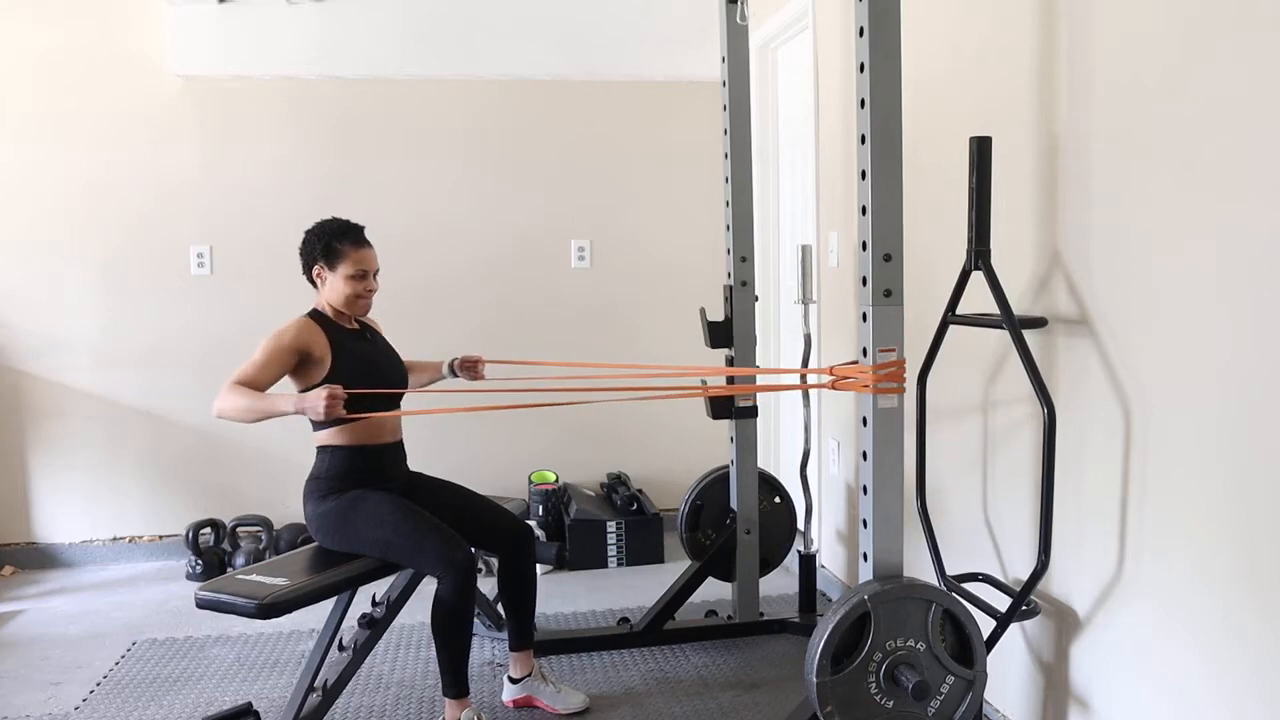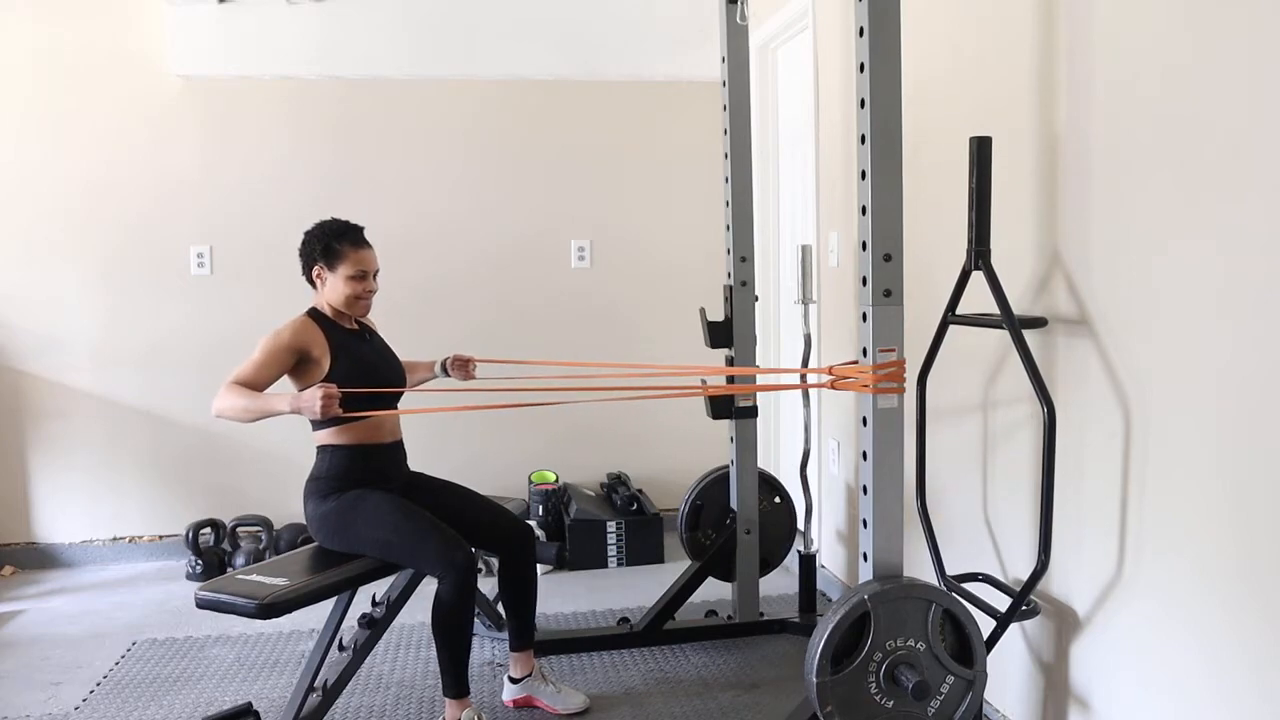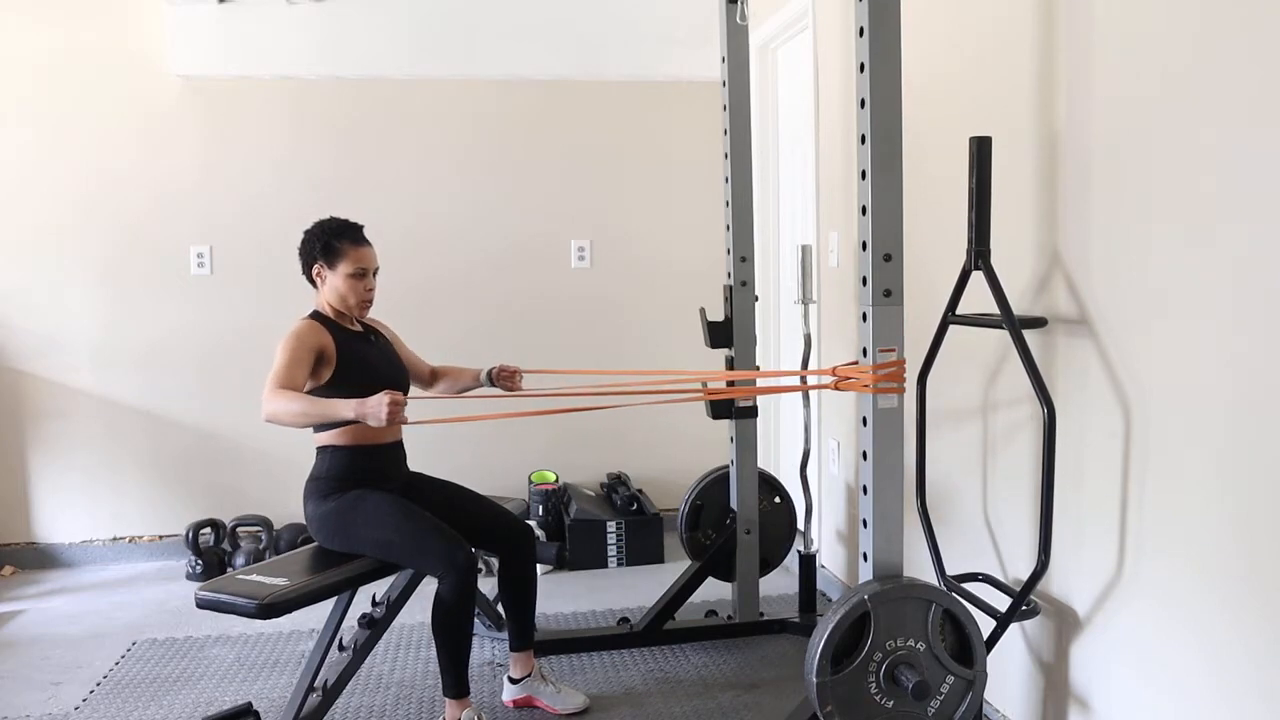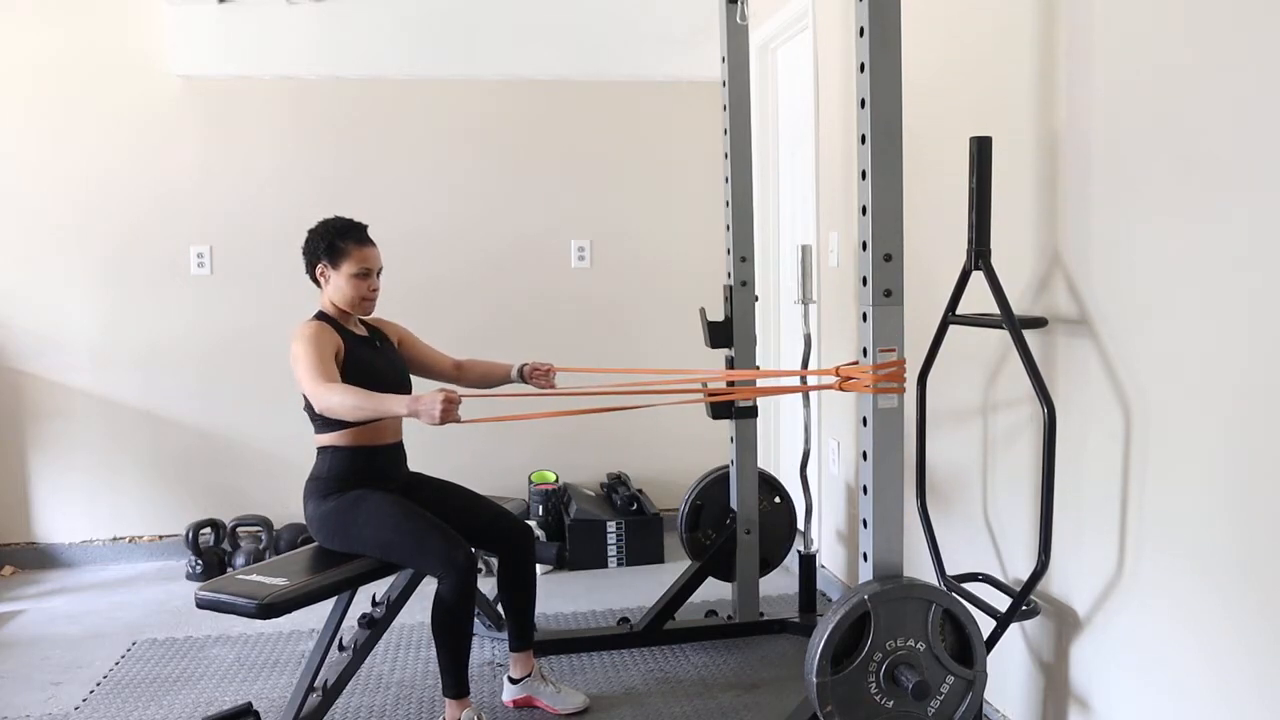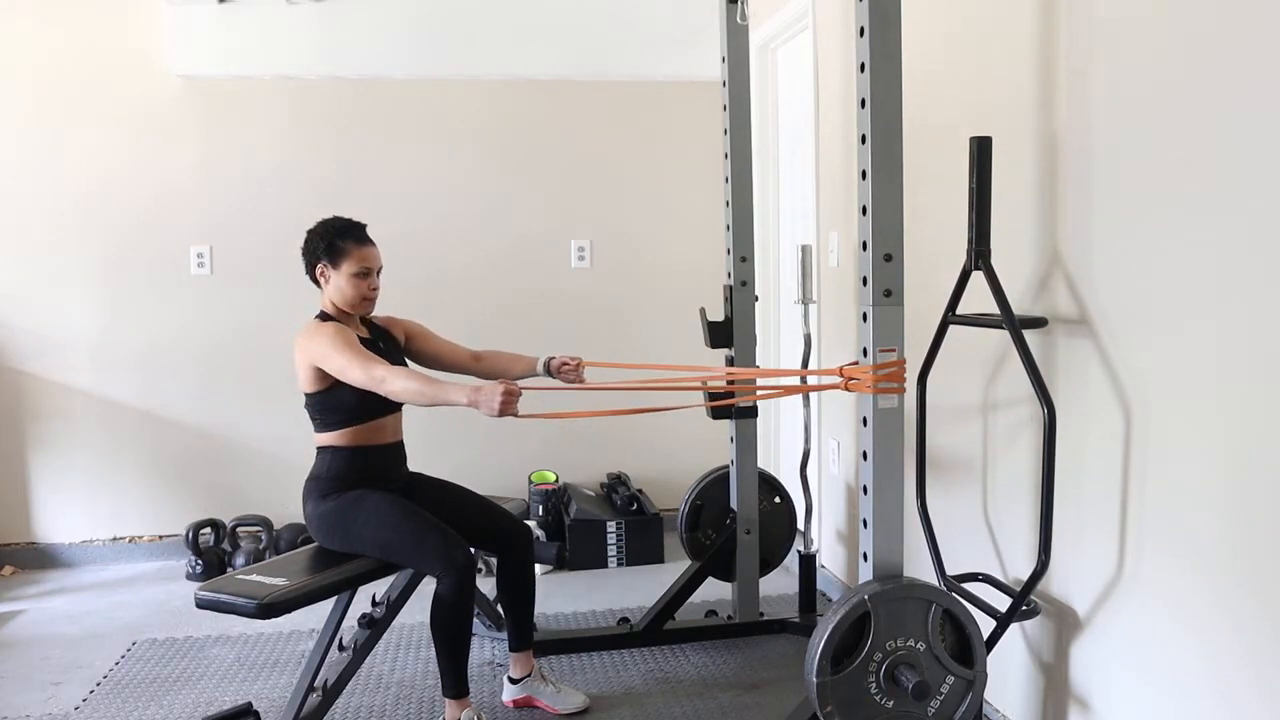
dt=0.7s
person 1, frame 1
left shoulder: (368, 328)
right shoulder: (302, 335)
right elbow: (227, 401)
left wrist: (451, 369)
right wrist: (300, 403)
left hip: (396, 479)
right hip: (342, 494)
left knee: (515, 536)
right knee: (455, 562)
left ankle: (522, 677)
person 1, frame 2
left shoulder: (365, 328)
right shoulder: (300, 334)
right elbow: (226, 400)
left wrist: (442, 368)
right wrist: (295, 402)
left hip: (396, 479)
right hip: (342, 494)
left knee: (515, 535)
right knee: (456, 562)
left ankle: (523, 677)
person 1, frame 3
left shoulder: (375, 332)
right shoulder: (308, 334)
left elbow: (431, 378)
right elbow: (274, 405)
left wrist: (486, 377)
right wrist: (358, 409)
left hip: (396, 479)
right hip: (342, 494)
left knee: (516, 536)
right knee: (456, 561)
left ankle: (522, 677)
person 1, frame 4
left shoulder: (385, 333)
right shoulder: (314, 335)
left elbow: (455, 370)
right elbow: (326, 397)
left wrist: (518, 373)
right wrist: (413, 405)
left hip: (396, 480)
right hip: (341, 495)
left knee: (515, 536)
right knee: (456, 561)
left ankle: (523, 677)
person 1, frame 5
left shoulder: (390, 329)
right shoulder: (320, 338)
left elbow: (473, 360)
right elbow: (386, 382)
left wrist: (544, 366)
right wrist: (473, 396)
left hip: (394, 480)
right hip: (340, 496)
left knee: (515, 536)
right knee: (454, 562)
left ankle: (522, 677)
